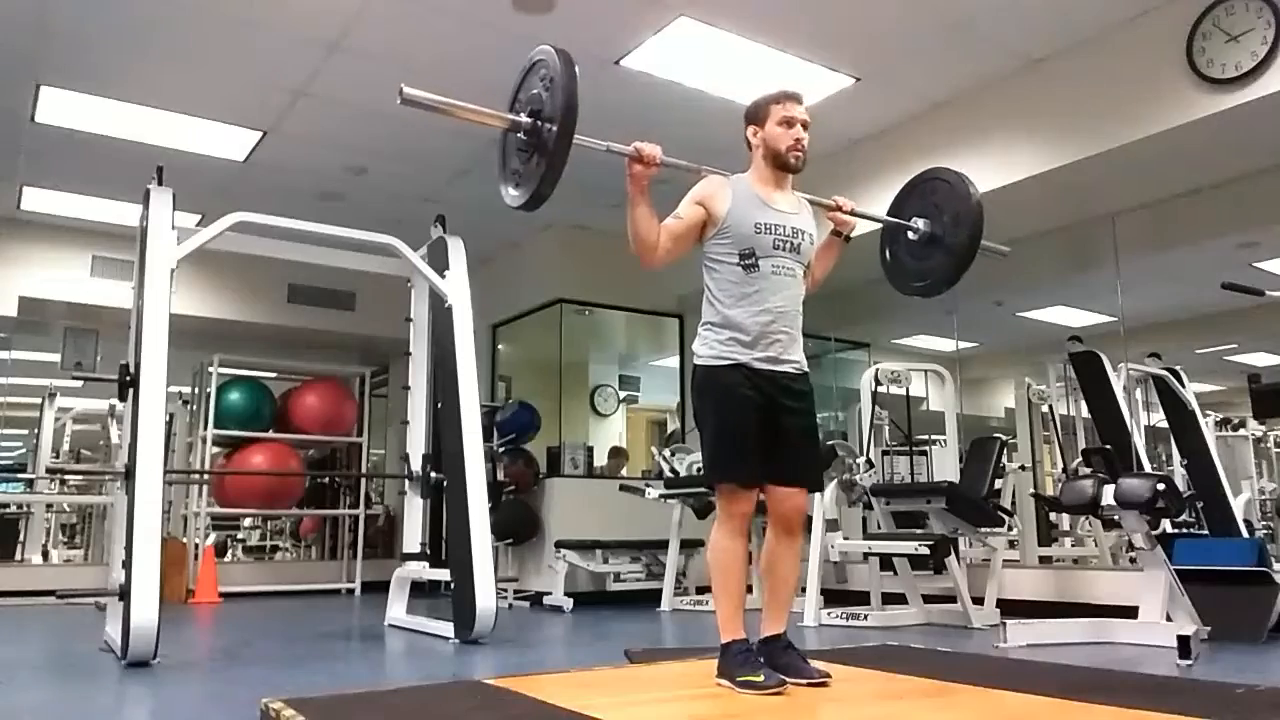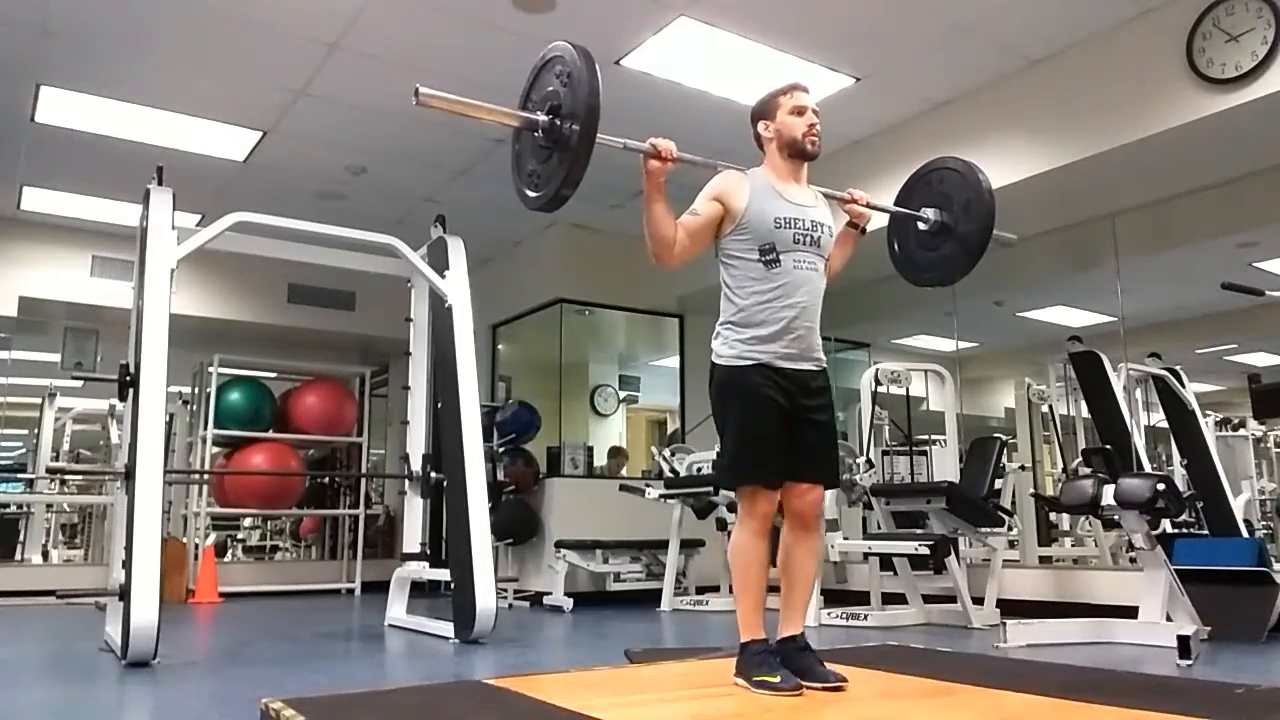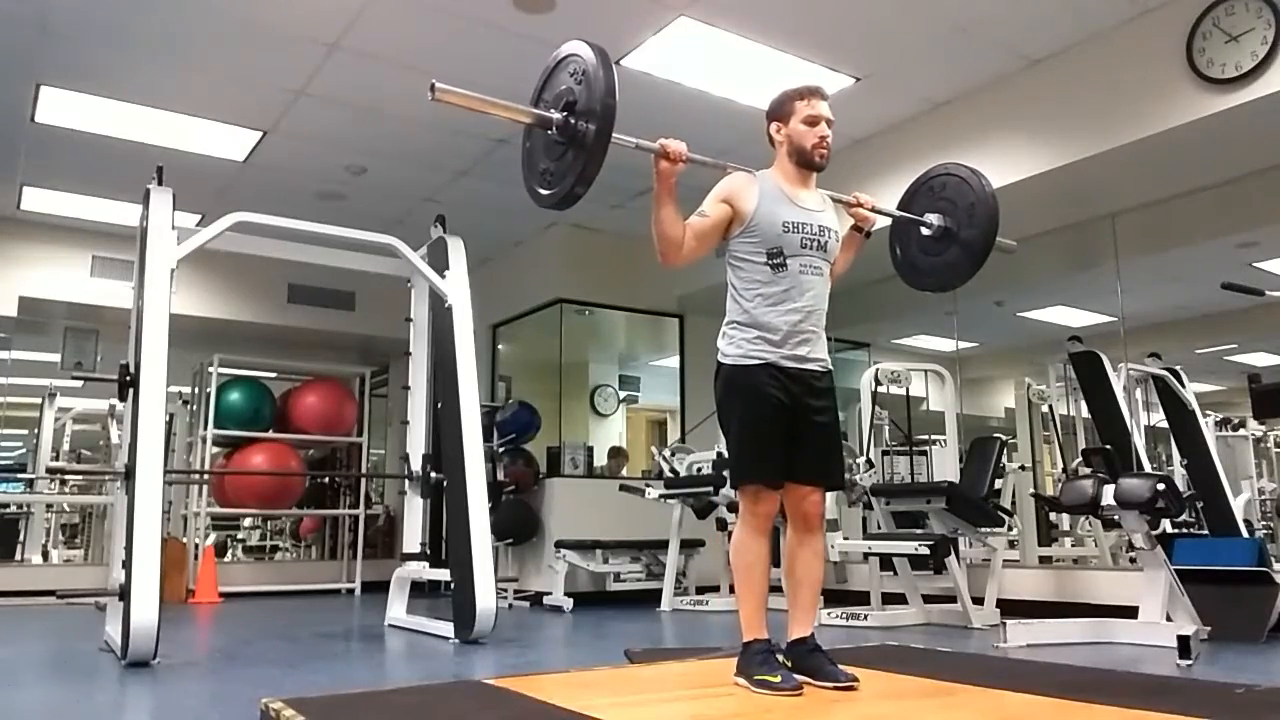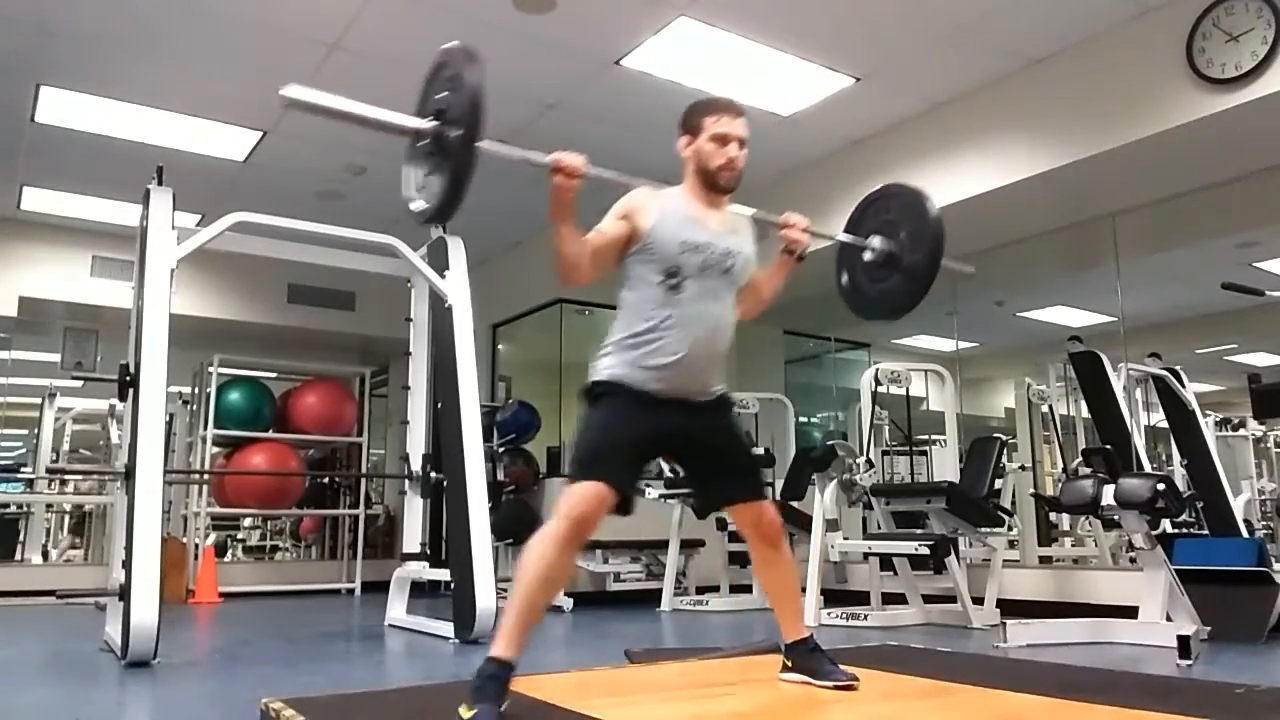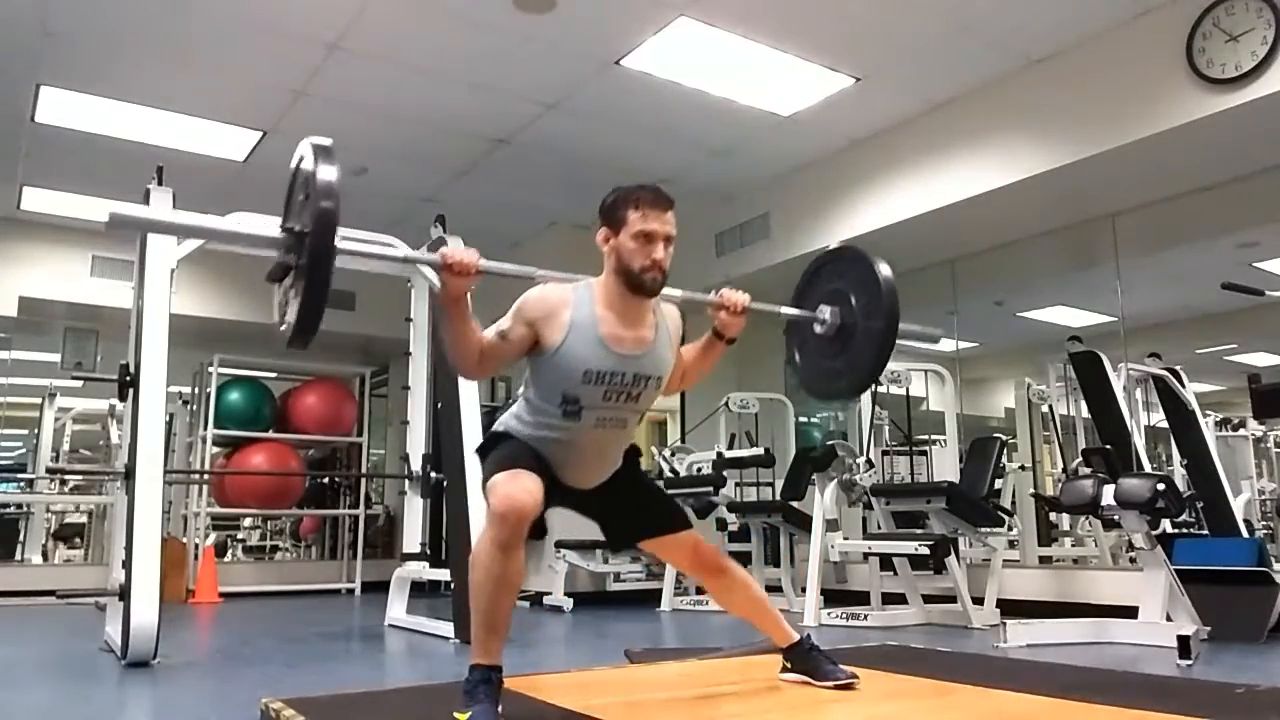
dt=1s
person 1, frame 1
left shoulder: (805, 210)
right shoulder: (717, 193)
right elbow: (652, 252)
left wrist: (839, 235)
right wrist: (638, 185)
left hip: (789, 372)
right hip: (727, 367)
left knee: (791, 509)
right knee: (737, 505)
left ankle: (773, 638)
right ankle: (733, 647)
person 1, frame 2
left shoulder: (820, 204)
right shoulder: (733, 189)
right elbow: (667, 251)
left wrist: (855, 227)
right wrist: (655, 184)
left hip: (808, 370)
right hip: (748, 366)
left knee: (807, 507)
right knee: (758, 507)
left ankle: (792, 640)
right ankle: (753, 649)
person 1, frame 3
left shoulder: (826, 206)
right shoulder: (741, 191)
right elbow: (674, 251)
left wrist: (859, 231)
right wrist: (665, 182)
left hip: (812, 370)
right hip: (752, 366)
left knee: (809, 508)
right knee: (759, 507)
left ankle: (802, 643)
right ankle: (754, 648)
person 1, frame 4
left shoulder: (742, 229)
right shoulder: (646, 207)
right elbow: (575, 269)
left wrist: (790, 255)
right wrist: (564, 200)
left hip: (701, 401)
right hip: (629, 389)
left knee: (765, 524)
right knee: (578, 513)
left ankle: (800, 650)
person 1, frame 5
left shoulder: (668, 321)
right shoulder: (552, 306)
left elbow: (672, 380)
right elbow: (473, 363)
left wrist: (722, 334)
right wrist: (454, 295)
left hip: (607, 467)
right hip: (526, 447)
left knee: (705, 556)
right knee: (511, 509)
left ankle: (798, 652)
